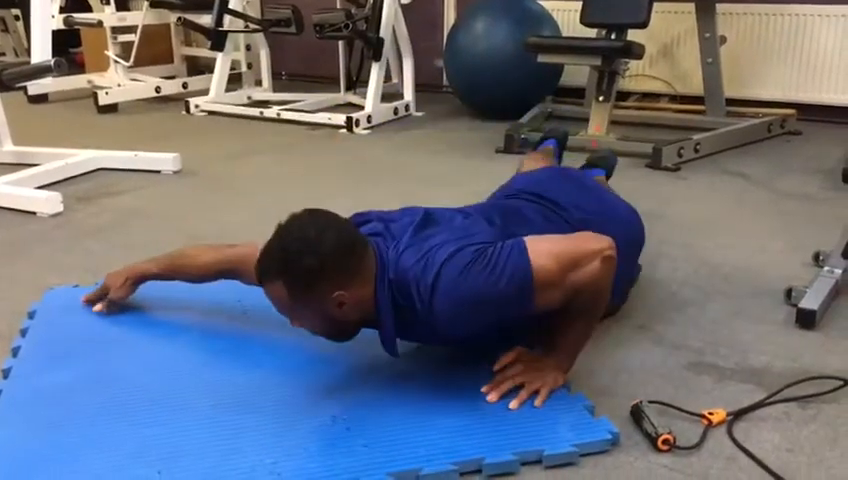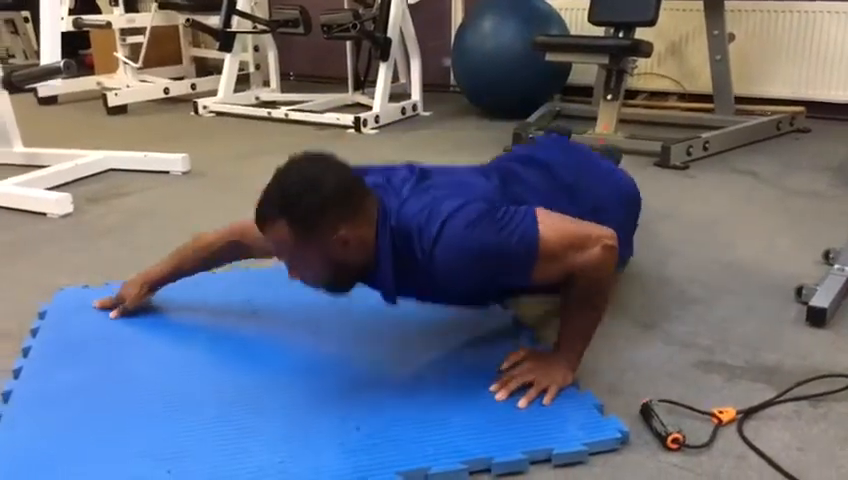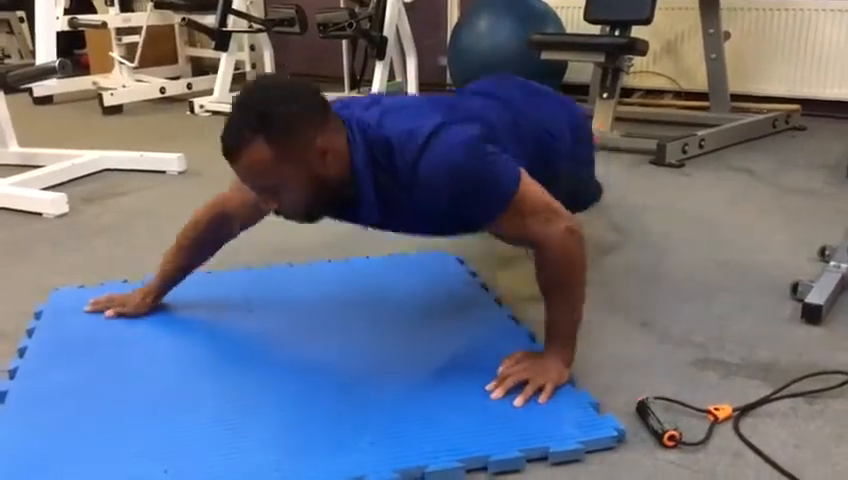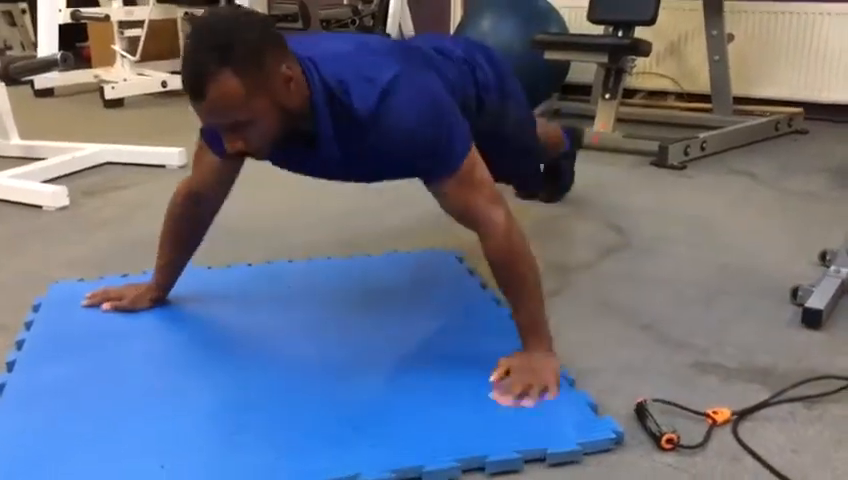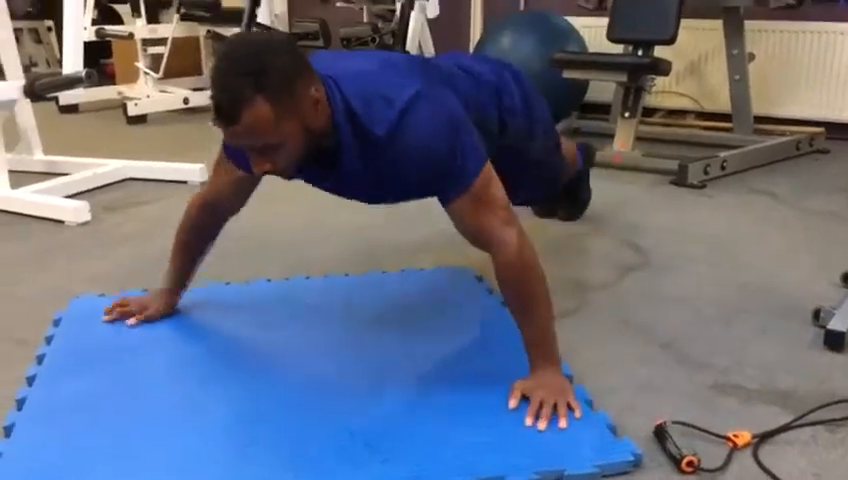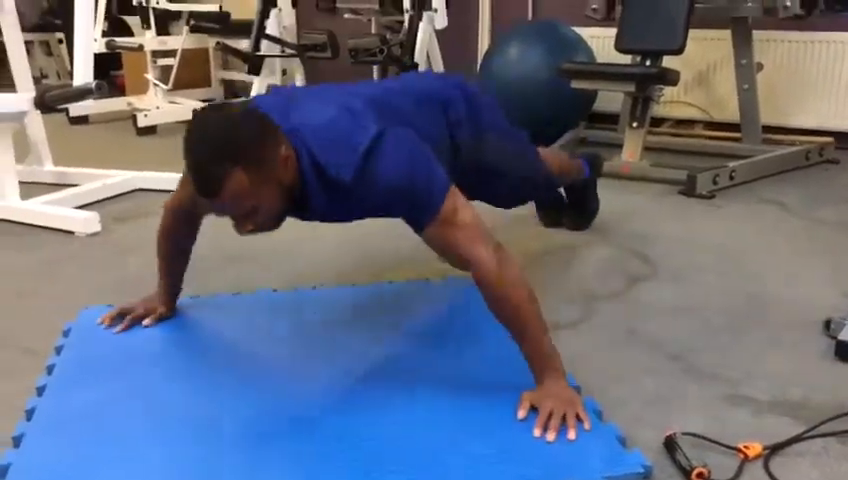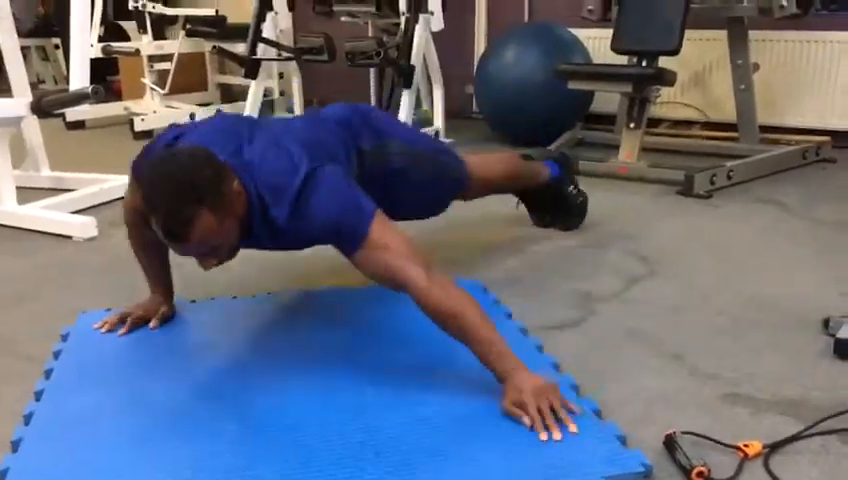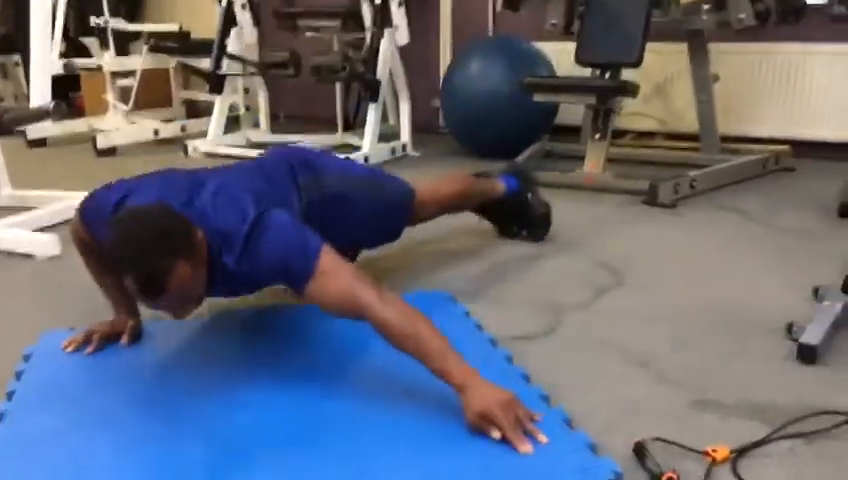
dt=0.3s
person 1, frame 1
left shoulder: (450, 294)
right shoulder: (353, 246)
left elbow: (596, 255)
right elbow: (234, 255)
left wrist: (555, 360)
right wrist: (139, 271)
left hip: (598, 226)
right hip: (523, 208)
left ankle: (591, 171)
right ankle: (549, 149)
person 1, frame 2
left shoulder: (453, 241)
right shoulder: (353, 203)
left elbow: (600, 247)
right elbow: (238, 236)
left wrist: (563, 359)
right wrist: (149, 282)
left hip: (596, 195)
right hip: (527, 170)
person 1, frame 3
left shoulder: (431, 159)
right shoulder: (301, 150)
left elbow: (559, 231)
right elbow: (221, 215)
left wrist: (558, 355)
right wrist: (152, 291)
left hip: (547, 128)
right hip: (484, 106)
left knee: (574, 197)
person 1, frame 4
left shoulder: (394, 104)
right shoulder: (239, 92)
left elbow: (492, 221)
right elbow: (197, 196)
left wrist: (536, 348)
right wrist: (157, 287)
left hip: (473, 84)
left knee: (520, 157)
left ankle: (561, 145)
right ankle: (549, 153)
person 1, frame 5
left shoulder: (412, 123)
right shoulder: (264, 112)
left elbow: (504, 241)
right elbow: (212, 205)
left wrist: (546, 368)
right wrist: (168, 294)
left hip: (501, 107)
right hip: (443, 87)
left knee: (542, 176)
left ankle: (577, 163)
person 1, frame 6
left shoulder: (369, 164)
right shoulder: (232, 152)
left elbow: (486, 259)
right elbow: (180, 210)
left wrist: (551, 376)
right wrist: (166, 293)
left hip: (451, 116)
right hip: (391, 109)
left knee: (524, 178)
left ankle: (579, 172)
person 1, frame 7
left shoulder: (302, 198)
right shoulder: (163, 162)
left elbow: (419, 279)
right elbow: (136, 214)
left wrist: (516, 373)
right wrist: (161, 295)
left hip: (363, 145)
right hip: (313, 138)
left knee: (465, 181)
left ankle: (552, 174)
person 1, frame 8
left shoulder: (254, 240)
right shoulder: (112, 212)
left elbow: (371, 301)
right elbow: (83, 231)
left wrist: (472, 385)
right wrist: (124, 312)
left hip: (305, 185)
right hip: (262, 184)
left knee: (418, 203)
left ankle: (506, 188)
